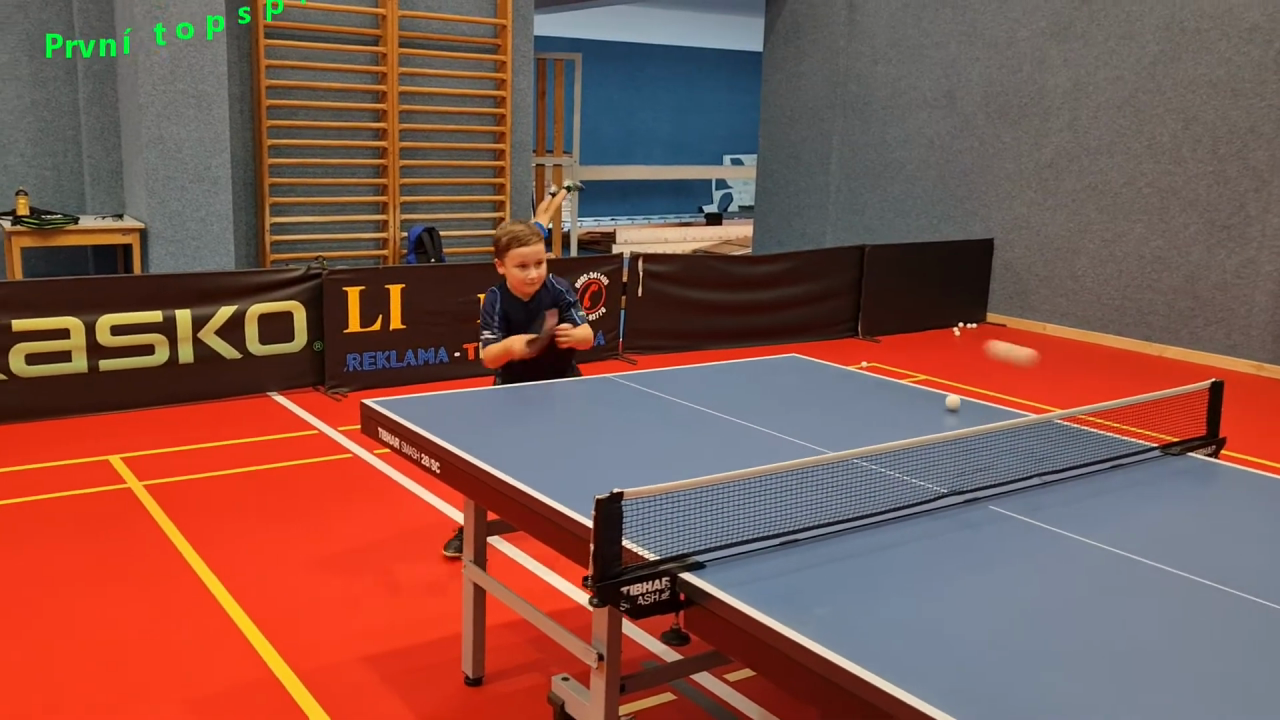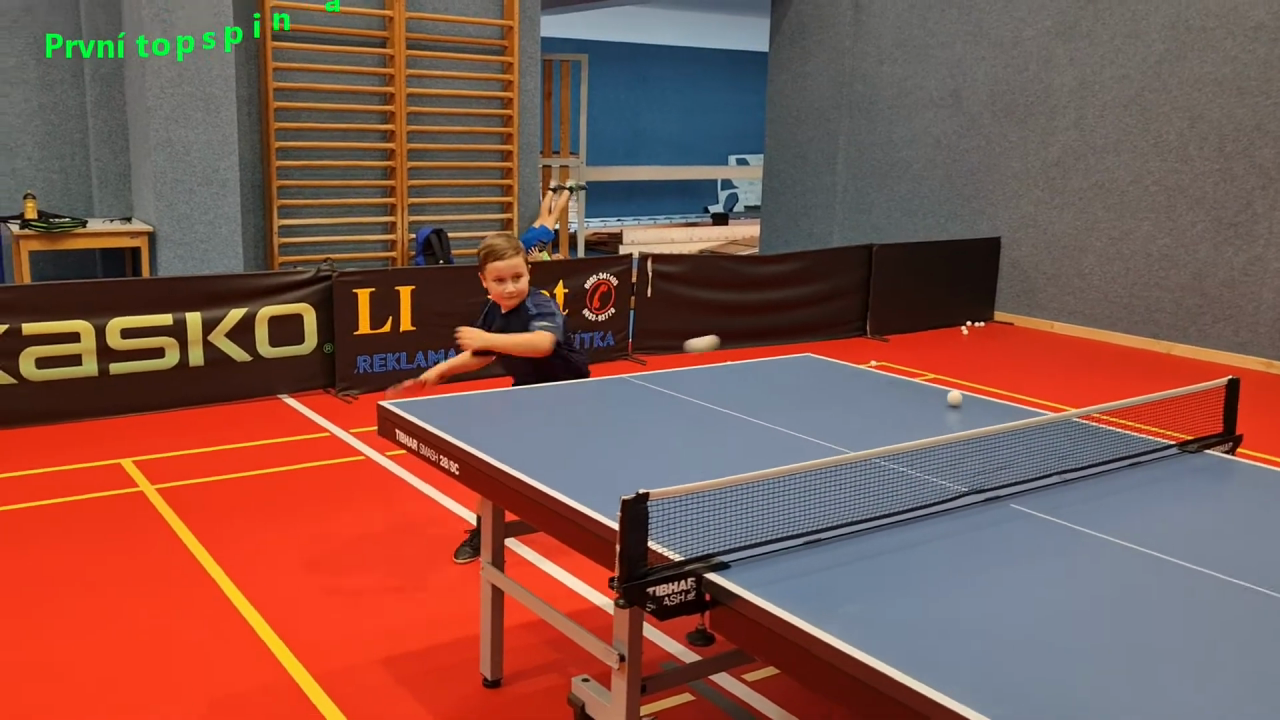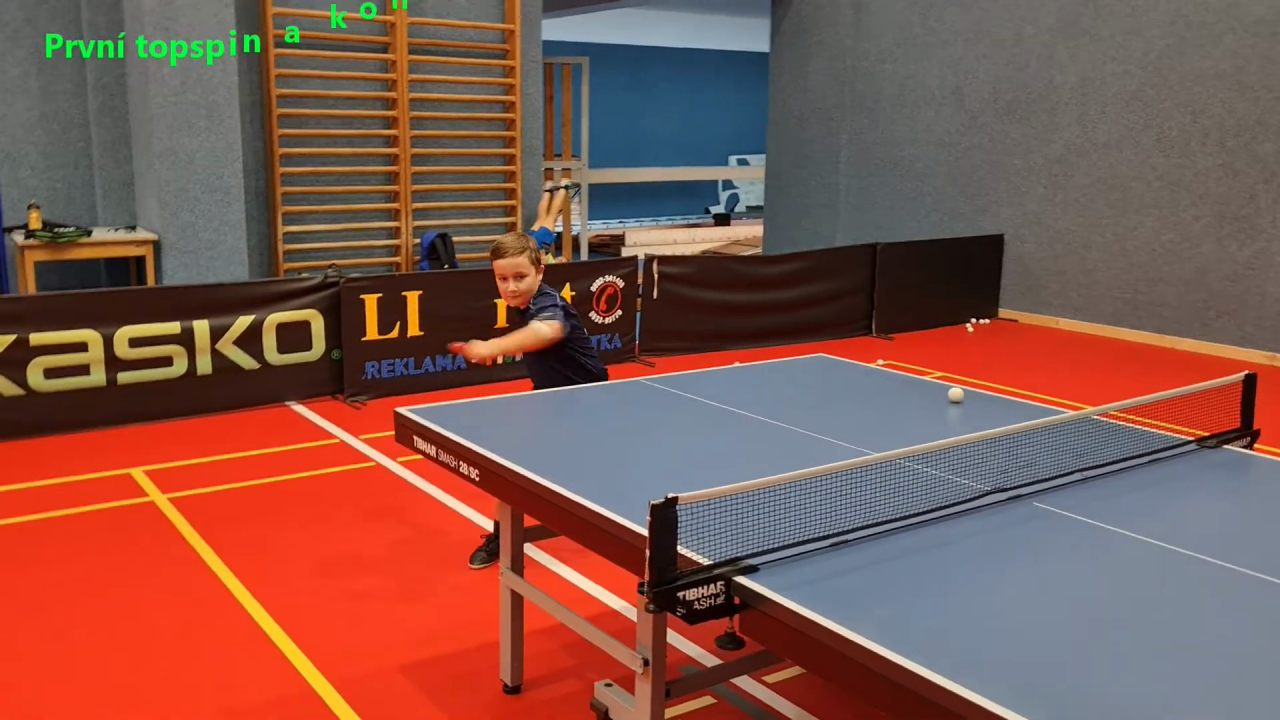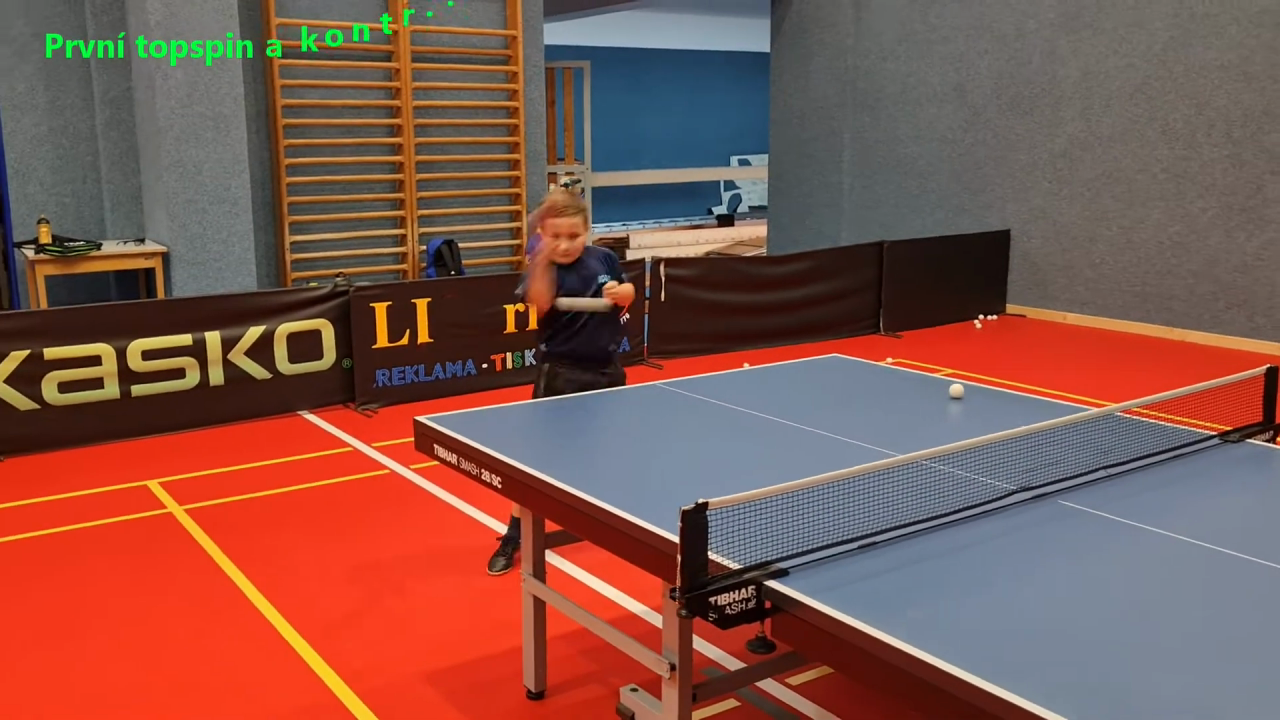
dt=0.2s
person 1, frame 1
left shoulder: (560, 290)
right shoulder: (495, 299)
left elbow: (588, 338)
right elbow: (489, 358)
left wrist: (574, 335)
right wrist: (510, 345)
left hip: (561, 383)
right hip: (516, 386)
person 1, frame 2
left shoulder: (539, 304)
right shoulder: (493, 312)
left elbow: (543, 344)
right elbow: (483, 356)
left wrist: (490, 339)
right wrist: (441, 370)
right ankle: (485, 529)
person 1, frame 3
left shoulder: (549, 301)
right shoulder: (523, 306)
left elbow: (548, 333)
left wrist: (491, 347)
right wrist: (479, 349)
right ankle: (501, 535)
person 1, frame 4
left shoulder: (604, 259)
right shoulder: (541, 266)
left elbow: (626, 292)
right elbow: (539, 307)
left wrist: (624, 295)
right wrist: (540, 261)
left hip: (604, 372)
right hip: (559, 373)
right ankle: (513, 537)
